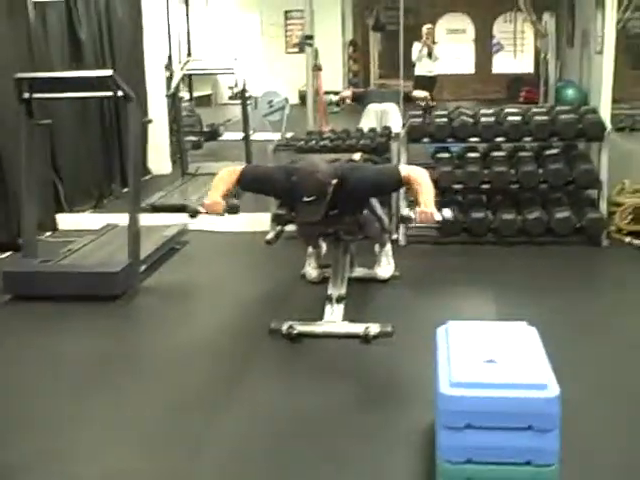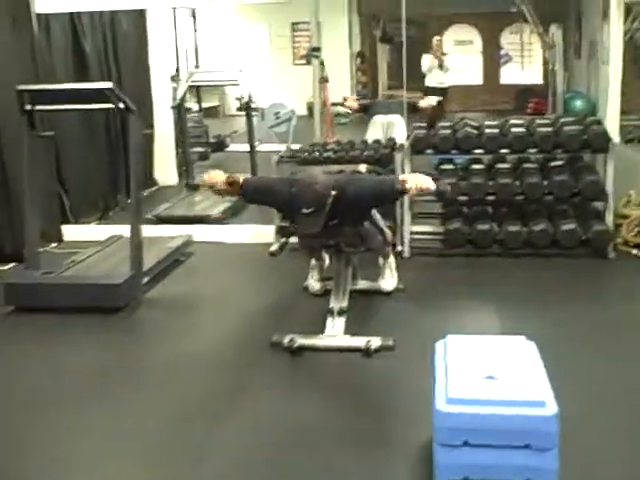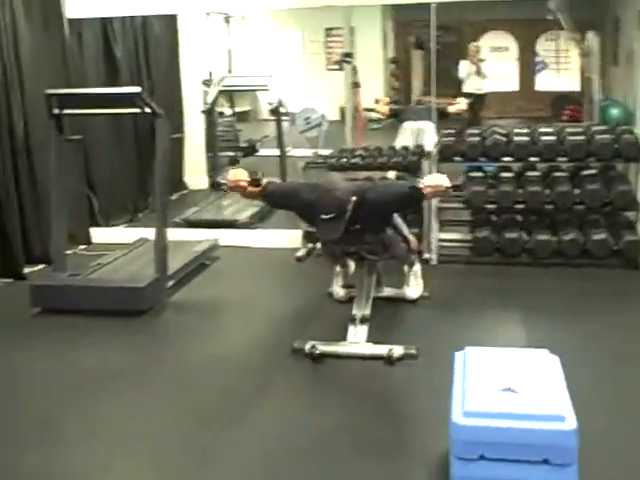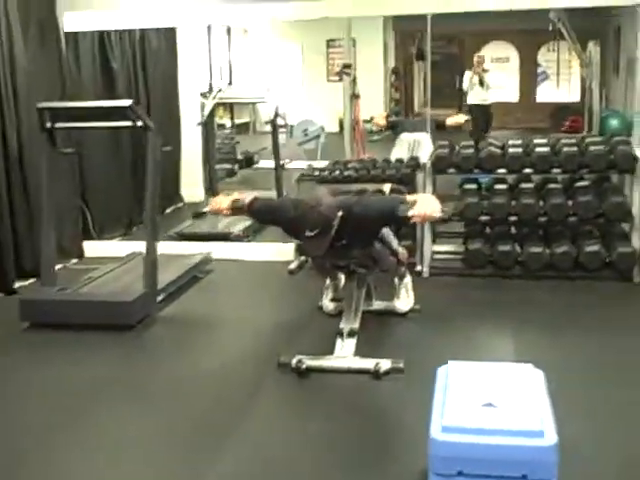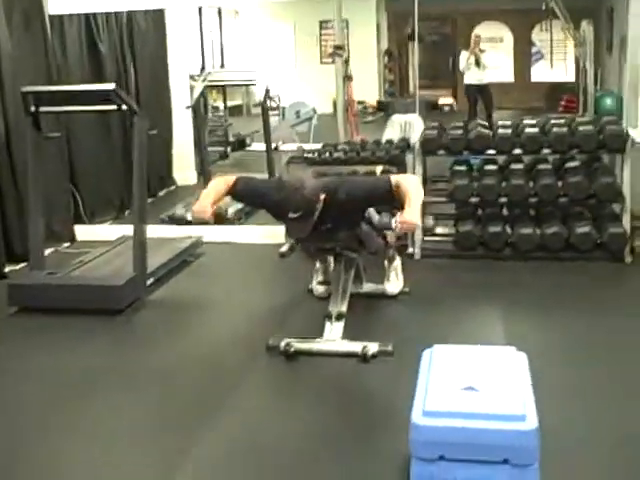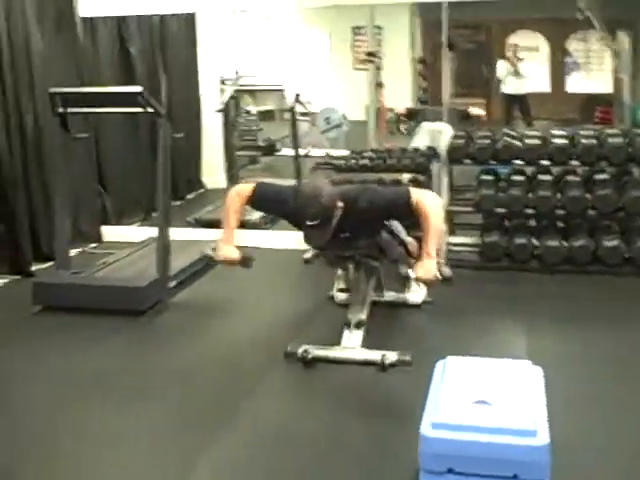
dt=0.2s
person 1, frame 1
left shoulder: (356, 179)
right shoulder: (283, 179)
left elbow: (414, 172)
right elbow: (232, 172)
left wrist: (428, 201)
right wrist: (215, 195)
left hip: (354, 212)
left ankle: (384, 247)
right ankle: (315, 250)
person 1, frame 2
left shoulder: (356, 191)
right shoulder: (284, 191)
left elbow: (411, 181)
right elbow: (234, 185)
left wrist: (421, 181)
right wrist: (216, 181)
left hip: (357, 223)
left ankle: (387, 259)
right ankle: (318, 262)
person 1, frame 3
left shoulder: (378, 197)
right shoulder: (306, 197)
left elbow: (434, 185)
right elbow: (258, 187)
left wrist: (439, 182)
right wrist: (240, 180)
left hip: (380, 231)
left ankle: (412, 265)
right ankle: (343, 267)
person 1, frame 4
left shoulder: (366, 208)
right shoulder: (295, 211)
left elbow: (419, 201)
right elbow: (246, 201)
left wrist: (428, 205)
right wrist: (227, 200)
left ankle: (401, 279)
right ankle: (334, 280)
person 1, frame 5
left shoulder: (346, 193)
right shoulder: (277, 194)
left elbow: (408, 181)
right elbow: (225, 181)
left wrist: (412, 210)
right wrist: (205, 201)
left hip: (354, 222)
left ankle: (391, 262)
right ankle: (323, 264)
person 1, frame 6
left shoulder: (366, 202)
right shoulder: (293, 201)
left elbow: (431, 201)
right elbow: (240, 191)
left wrist: (428, 260)
right wrist: (226, 242)
left hip: (377, 228)
